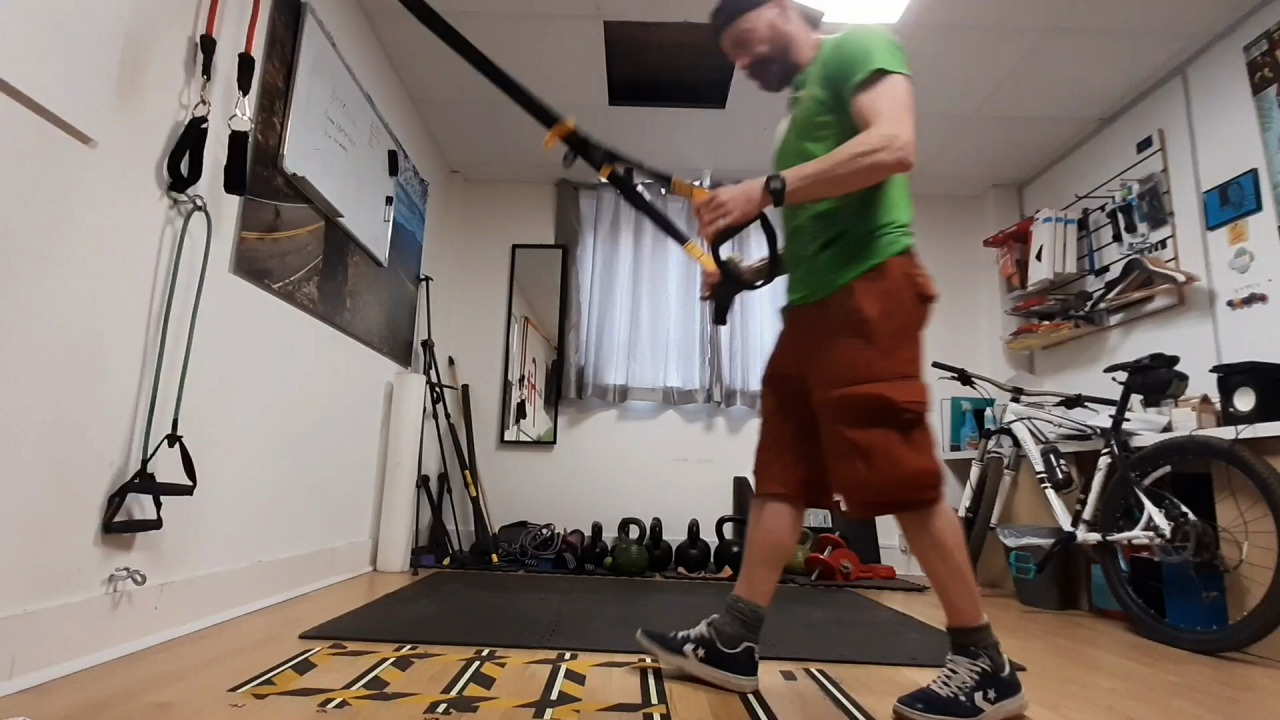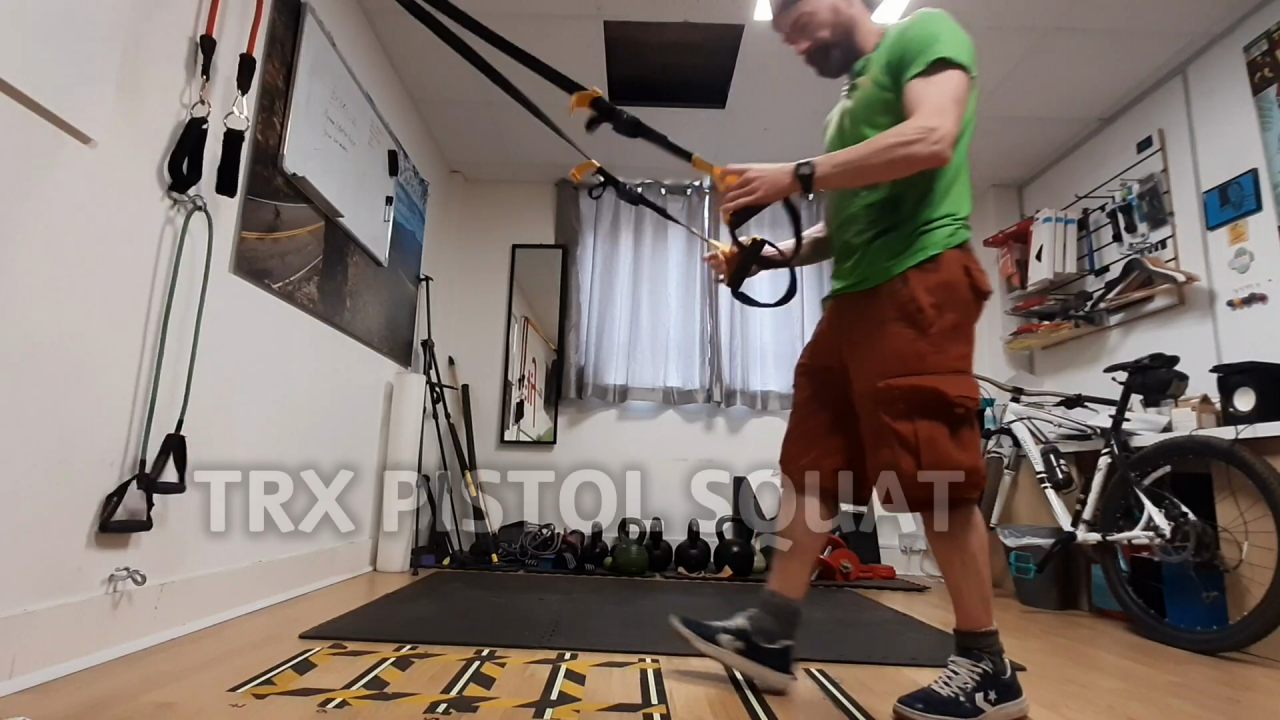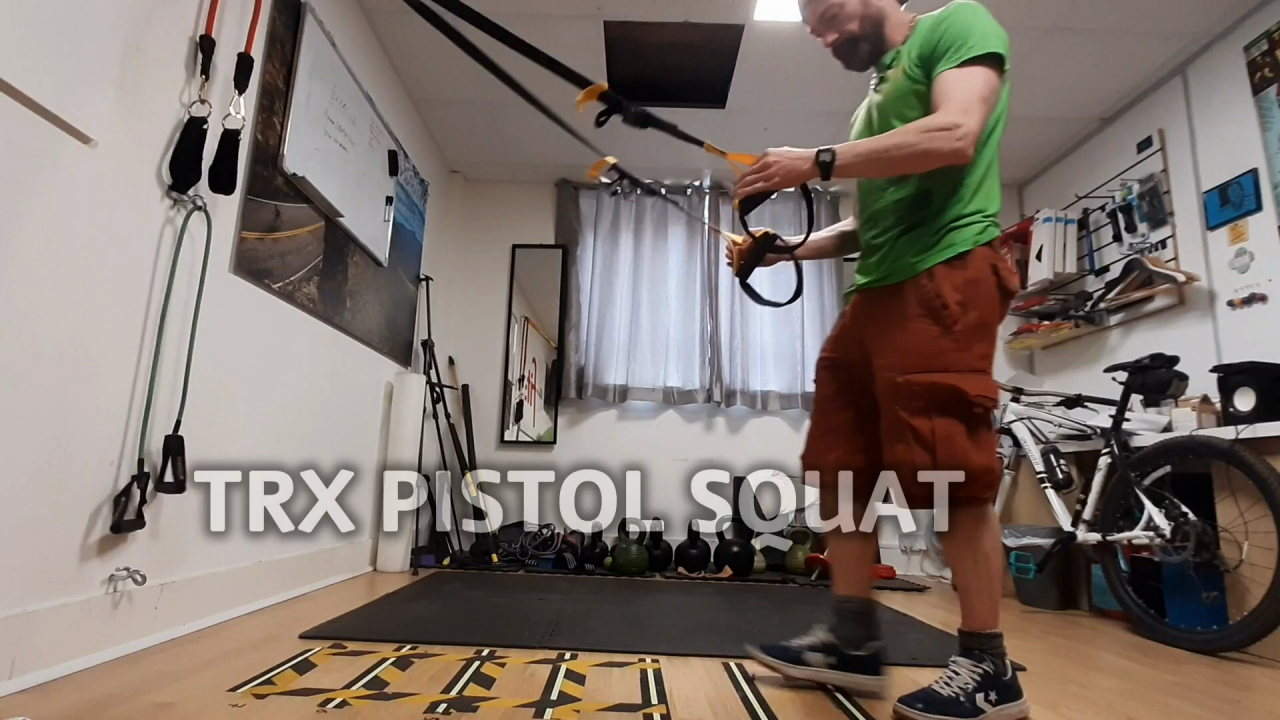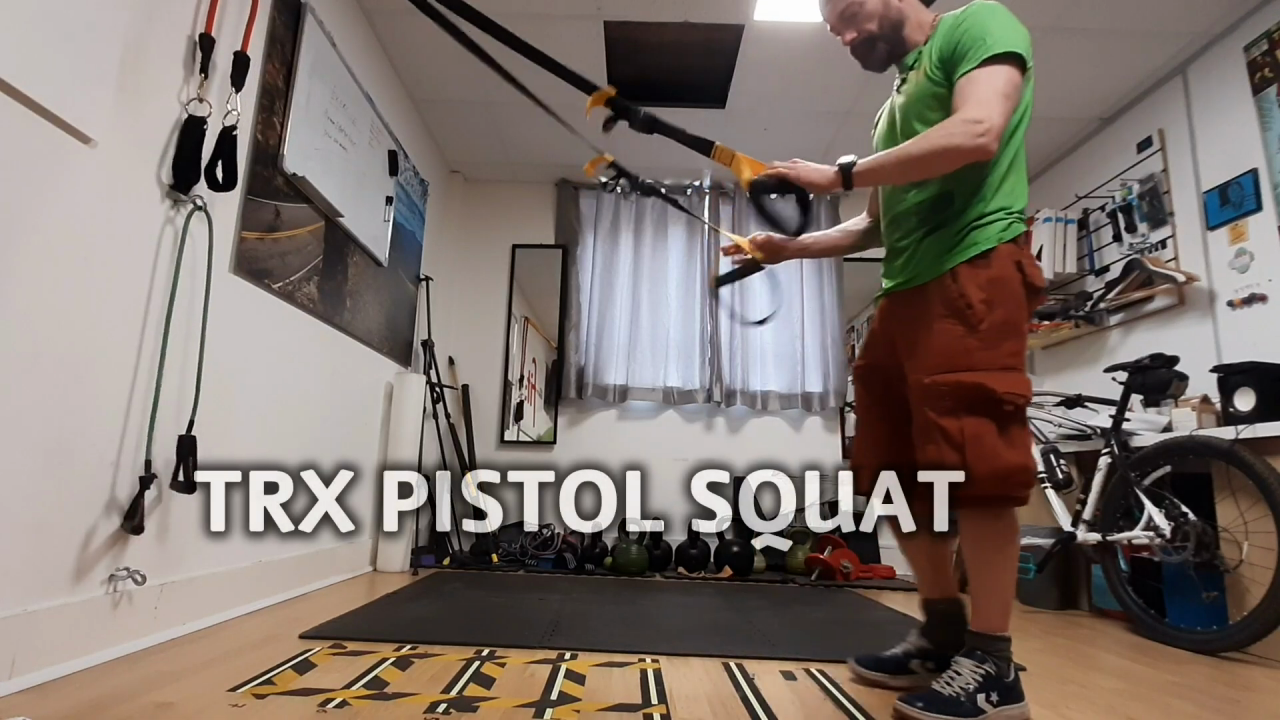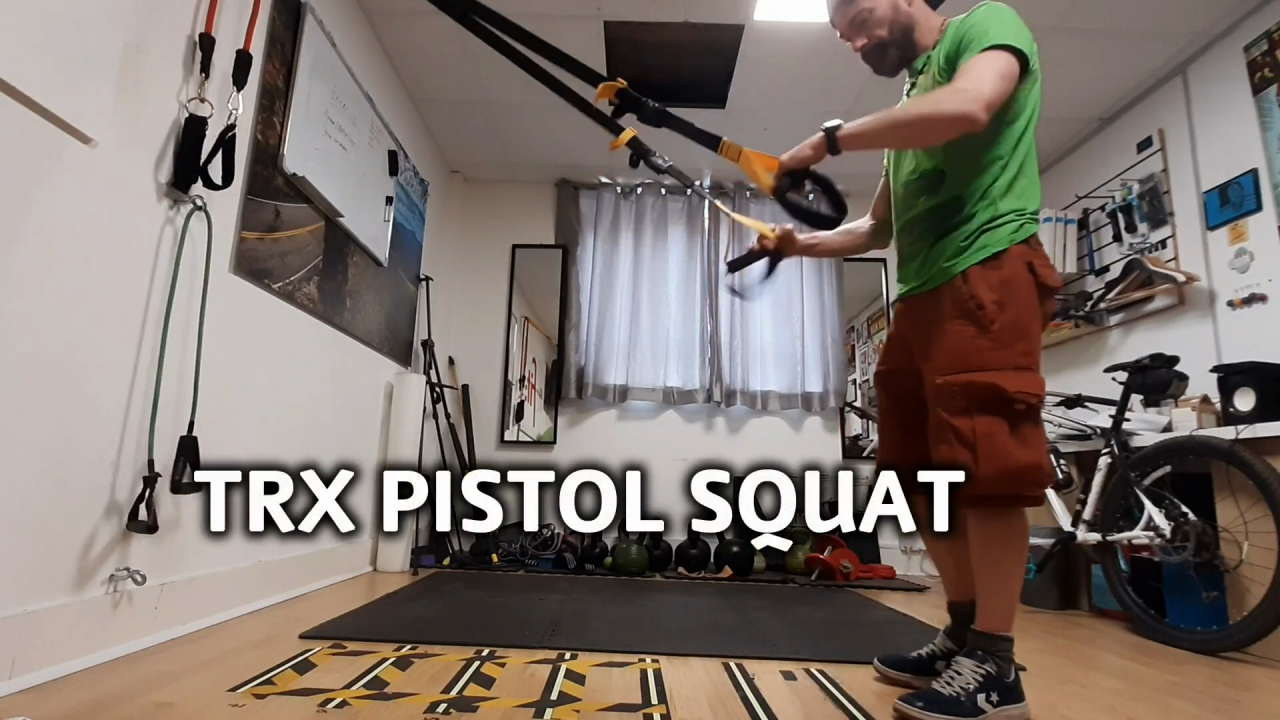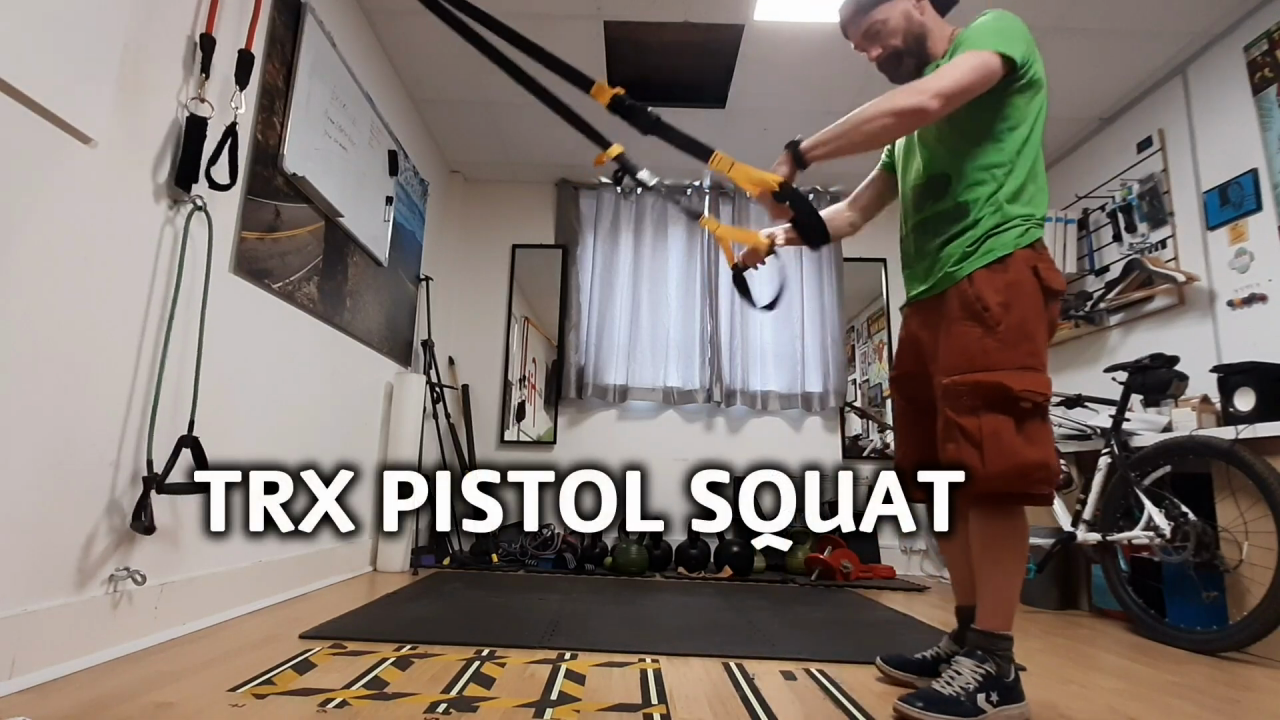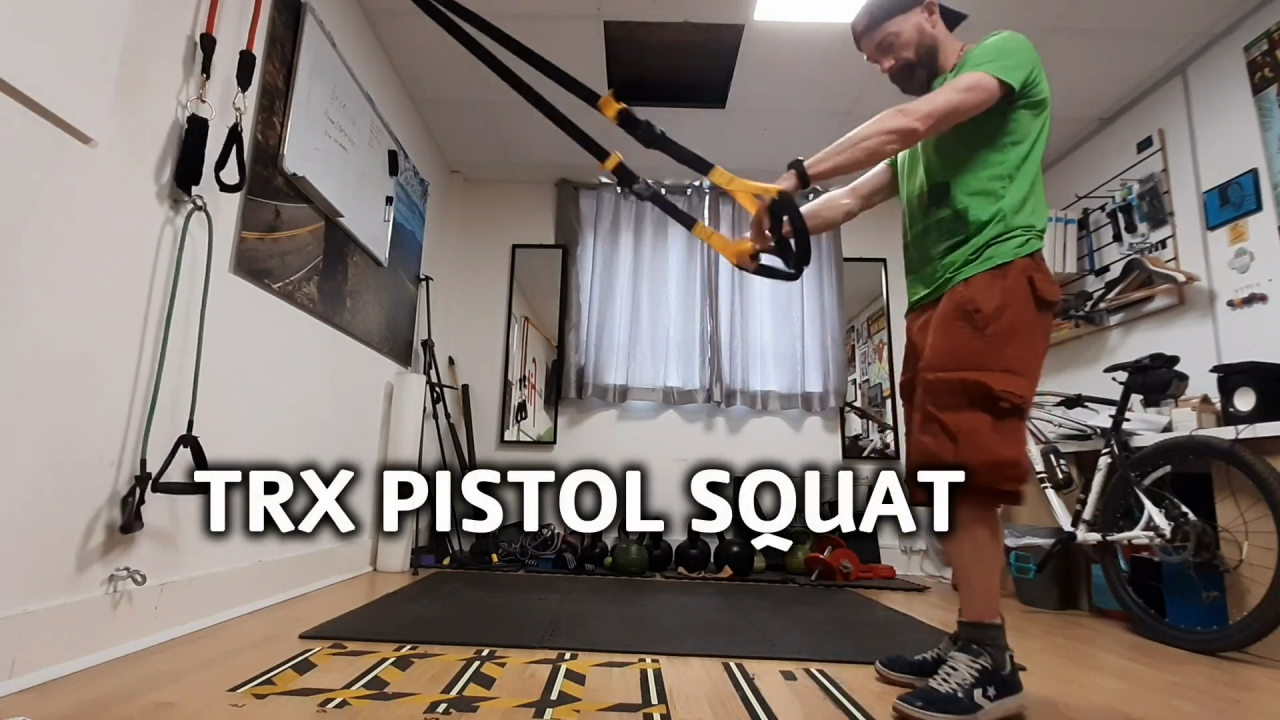
dt=0.2s
person 1, frame 1
right shoulder: (802, 108)
left elbow: (892, 146)
left wrist: (767, 192)
left hip: (871, 292)
right hip: (812, 308)
left knee: (898, 474)
right knee: (779, 476)
right ankle: (730, 640)
person 1, frame 2
right shoulder: (851, 103)
left elbow: (931, 140)
left wrist: (796, 175)
right wrist: (771, 253)
left hip: (918, 282)
right hip: (853, 298)
left knee: (937, 473)
right knee: (816, 466)
right ankle: (770, 633)
person 1, frame 3
right shoulder: (877, 101)
left elbow: (954, 138)
left wrist: (818, 161)
right wrist: (785, 248)
left hip: (944, 281)
right hip: (875, 294)
left knee: (950, 468)
right knee: (844, 464)
right ankle: (851, 634)
person 1, frame 4
right shoulder: (896, 103)
left elbow: (975, 135)
left wrist: (840, 173)
right wrist: (788, 246)
left hip: (972, 279)
right hip: (903, 295)
left knee: (975, 470)
right knee: (900, 472)
right ankle: (943, 635)
person 1, frame 5
right shoulder: (907, 124)
left elbow: (965, 108)
right elbow: (876, 229)
left wrist: (831, 138)
right wrist: (798, 240)
left hip: (986, 279)
right hip: (920, 296)
left knee: (985, 471)
right knee: (926, 474)
right ankle: (964, 639)
person 1, frame 6
right shoulder: (909, 136)
left elbow: (923, 101)
right elbow: (851, 213)
left wrist: (799, 153)
right wrist: (782, 236)
left hip: (994, 280)
right hip: (929, 300)
left knee: (987, 469)
right knee: (941, 475)
right ankle: (971, 640)
person 1, frame 7
right shoulder: (925, 132)
left elbow: (909, 124)
right elbow: (850, 202)
left wrist: (799, 172)
right wrist: (775, 231)
left hip: (995, 282)
right hip: (934, 302)
left knee: (965, 461)
right knee: (945, 472)
left ankle: (986, 662)
right ankle: (978, 645)
